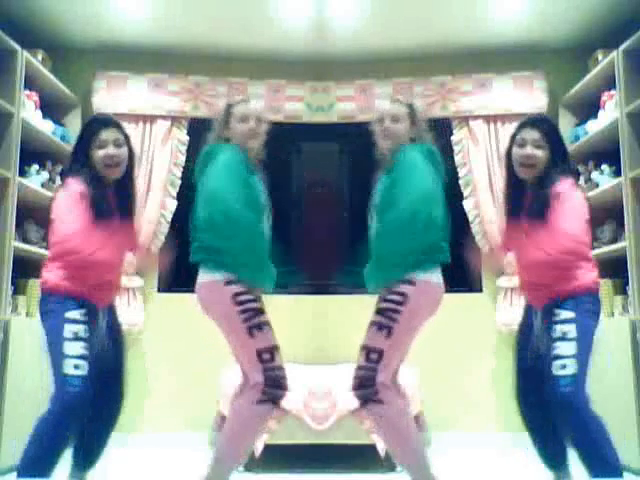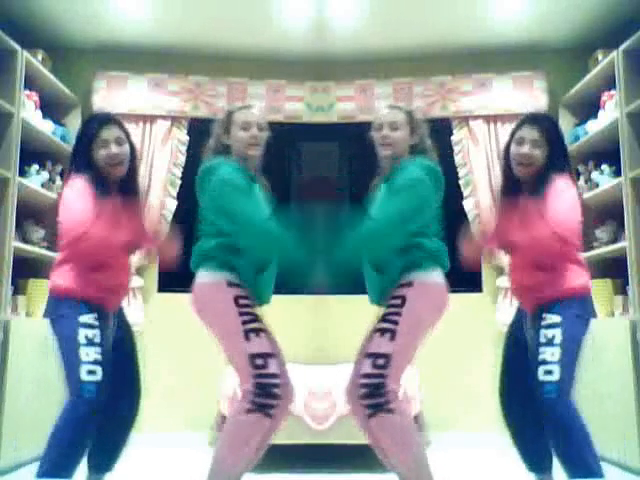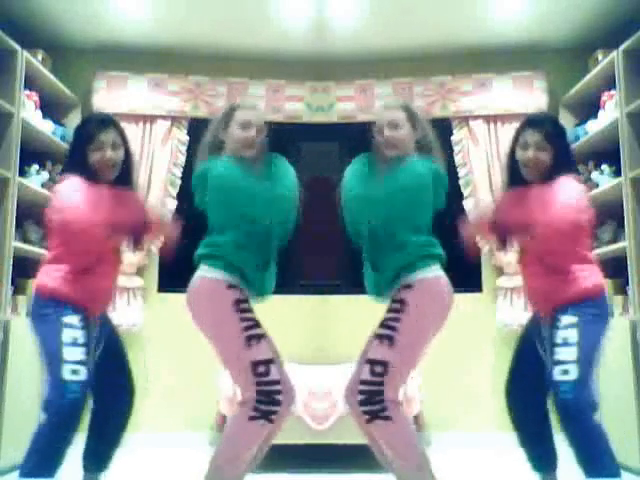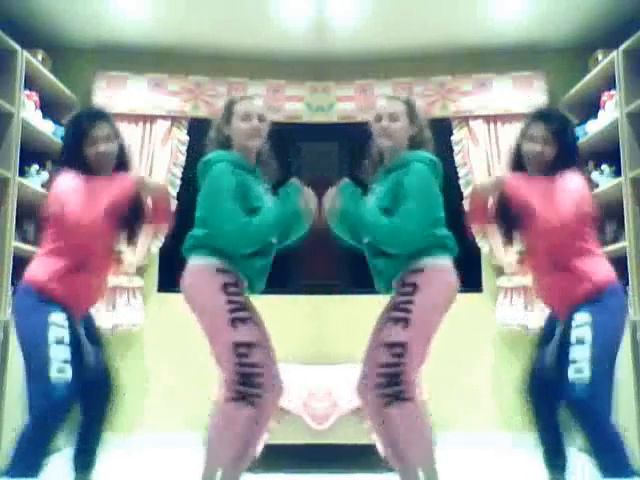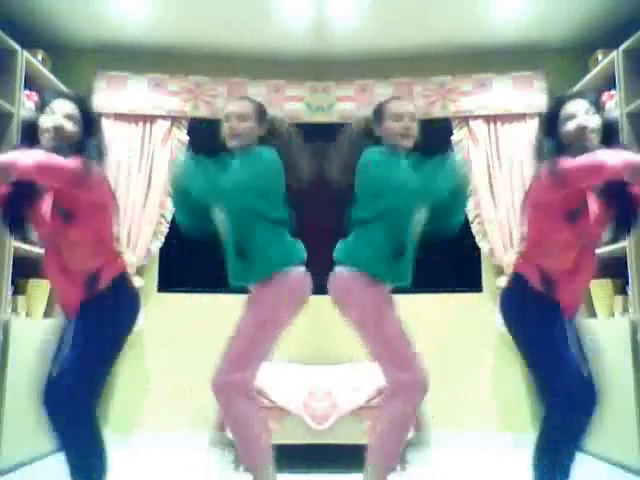
dt=1s
person 1, frame 1
left shoulder: (412, 162)
right shoulder: (390, 171)
left elbow: (419, 209)
left wrist: (385, 270)
right wrist: (379, 272)
left hip: (412, 283)
right hip: (402, 284)
left knee: (369, 382)
right knee: (380, 383)
person 1, frame 2
left shoulder: (414, 177)
right shoulder: (385, 183)
left elbow: (377, 232)
right elbow: (372, 235)
left wrist: (335, 261)
left hip: (418, 288)
right hip: (400, 294)
left knee: (377, 386)
right knee: (360, 392)
person 1, frame 3
left shoulder: (416, 173)
right shoulder: (391, 177)
left elbow: (364, 208)
right elbow: (364, 231)
left wrist: (357, 174)
right wrist: (363, 176)
left hip: (420, 288)
right hip: (410, 290)
left knee: (375, 396)
right knee: (360, 395)
person 1, frame 4
left shoulder: (415, 171)
right shoulder: (382, 175)
left elbow: (402, 234)
right elbow: (365, 234)
left wrist: (349, 207)
right wrist: (339, 211)
left hip: (427, 276)
right hip: (406, 282)
left knee: (395, 379)
right knee: (371, 385)
person 1, frame 5
left shoulder: (411, 169)
right shoulder: (376, 160)
left elbow: (444, 223)
right elbow: (422, 193)
left wrist: (457, 183)
right wrist: (452, 170)
left hip: (374, 283)
right hip: (358, 279)
left knee: (406, 384)
right knee: (409, 381)
person 2, frame 1
left shoulder: (248, 170)
right shoulder: (227, 160)
right elbow: (225, 212)
left wrist: (260, 271)
right wrist: (258, 269)
left hip: (237, 284)
right hip: (226, 283)
left knee: (258, 382)
right knee: (270, 381)
person 2, frame 2
left shoulder: (254, 184)
right shoulder: (225, 177)
left elbow: (269, 235)
right elbow: (258, 232)
right wrist: (304, 260)
left hip: (238, 295)
right hip: (221, 288)
left knee: (279, 392)
right knee: (262, 387)
person 2, frame 3
left shoulder: (246, 177)
right shoulder: (223, 173)
left elbow: (275, 231)
right elbow: (278, 206)
left wrist: (275, 174)
right wrist: (282, 172)
left hip: (230, 291)
right hip: (218, 288)
left knee: (279, 395)
right knee: (264, 396)
person 2, frame 4
left shoulder: (256, 176)
right shoulder: (223, 172)
left elbow: (275, 234)
right elbow: (237, 235)
left wrist: (301, 211)
right wrist: (289, 207)
left hip: (233, 282)
right hip: (212, 276)
left knee: (268, 385)
right knee: (245, 380)
person 2, frame 5
left shoulder: (263, 159)
right shoulder: (228, 169)
left elbow: (217, 193)
right elbow: (195, 223)
left wrist: (187, 170)
right wrist: (181, 184)
left hip: (281, 279)
right hip: (265, 283)
left knee: (230, 381)
right knee: (235, 383)
person 3, frame 1
left shoulder: (119, 198)
right shoulder: (75, 190)
left elbow: (114, 241)
right elbow: (71, 241)
left wrist: (139, 251)
right wrist: (132, 252)
left hip: (101, 306)
right hip: (67, 301)
left knee: (108, 397)
right knee: (73, 395)
person 3, frame 2
left shoulder: (124, 197)
right shoulder: (80, 187)
left elbow: (154, 243)
right elbow: (77, 232)
left wrist: (163, 245)
right wrist: (136, 233)
left hip: (109, 308)
right hip: (76, 304)
left knee: (125, 393)
right knee: (87, 396)
person 3, frame 3
left shoulder: (117, 198)
right shoulder: (72, 188)
right elbow: (82, 219)
left wrist: (149, 221)
right wrist: (132, 208)
left hip: (93, 311)
right hip: (59, 306)
left knee: (118, 395)
right knee: (69, 398)
person 3, frame 4
left shoulder: (108, 187)
right shoulder: (70, 183)
left elbow: (161, 218)
right elbow: (85, 218)
left wrist: (154, 194)
right wrist: (130, 184)
left hip: (75, 308)
right hip: (43, 301)
left knee: (98, 391)
right knee: (54, 397)
person 3, frame 5
left shoulder: (82, 172)
right shoulder: (35, 182)
left elbow: (44, 165)
left hip: (105, 301)
right hip: (79, 303)
left knee: (71, 401)
right knee: (59, 398)
person 4, frame 1
left shoulder: (564, 190)
right shoulder: (520, 198)
left elbow: (569, 240)
right elbow: (520, 240)
left wrist: (507, 252)
right wrist: (498, 252)
left hip: (573, 301)
right hip: (538, 306)
left knee: (567, 395)
right knee: (531, 396)
person 4, frame 2
left shoulder: (559, 187)
right shoulder: (515, 197)
left elbow: (561, 230)
right elbow: (486, 241)
left wrist: (498, 233)
right wrist: (478, 242)
left hip: (563, 304)
right hip: (530, 308)
left knee: (552, 397)
right knee: (514, 393)
person 4, frame 3
left shoulder: (566, 188)
right shoulder: (522, 197)
left elbow: (557, 218)
right elbow: (486, 227)
left wrist: (503, 210)
right wrist: (482, 225)
left hip: (580, 306)
right hip: (546, 311)
left knee: (571, 398)
right knee: (520, 394)
person 4, frame 4
left shoulder: (569, 183)
right shoulder: (529, 187)
left elbow: (554, 216)
right elbow: (479, 218)
left wrist: (508, 184)
right wrist: (484, 194)
left hip: (596, 301)
right hip: (564, 308)
left knee: (585, 396)
right knee: (542, 391)
person 4, frame 5
left shoulder: (604, 183)
right shoulder: (557, 172)
right elbow: (599, 163)
left hip: (561, 303)
right hip: (533, 301)
left knee: (580, 398)
right knee: (568, 399)
